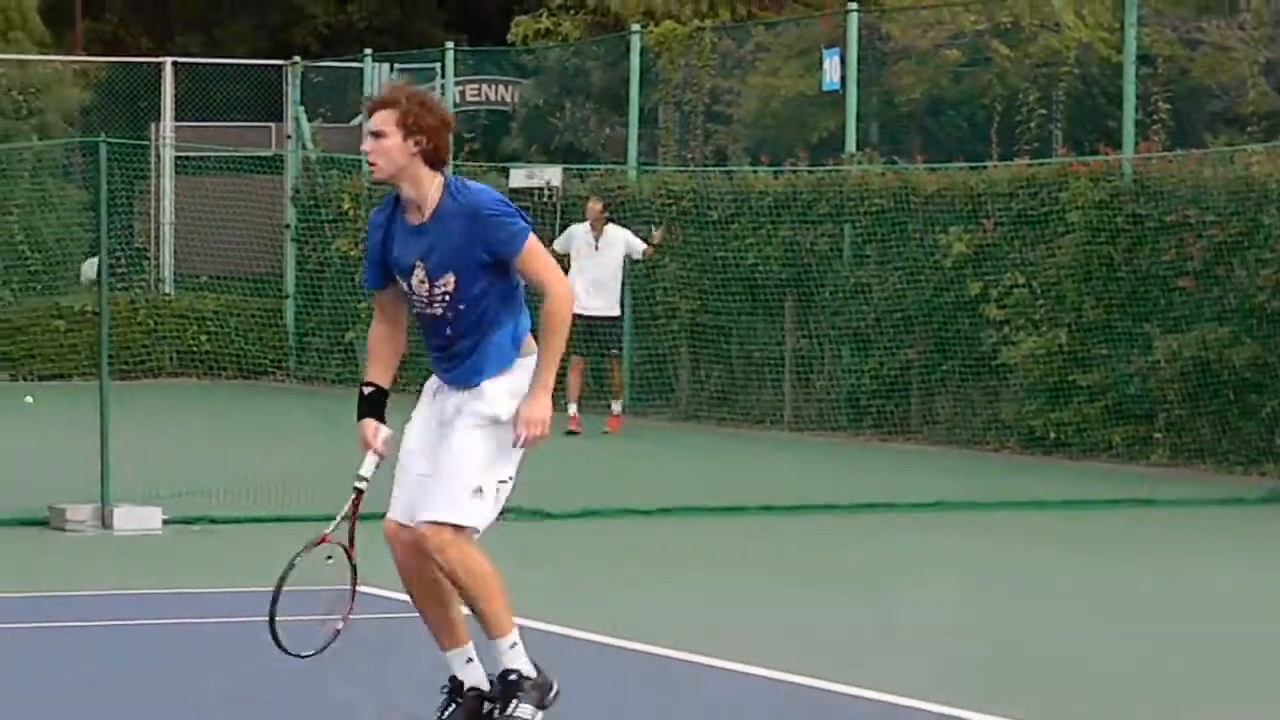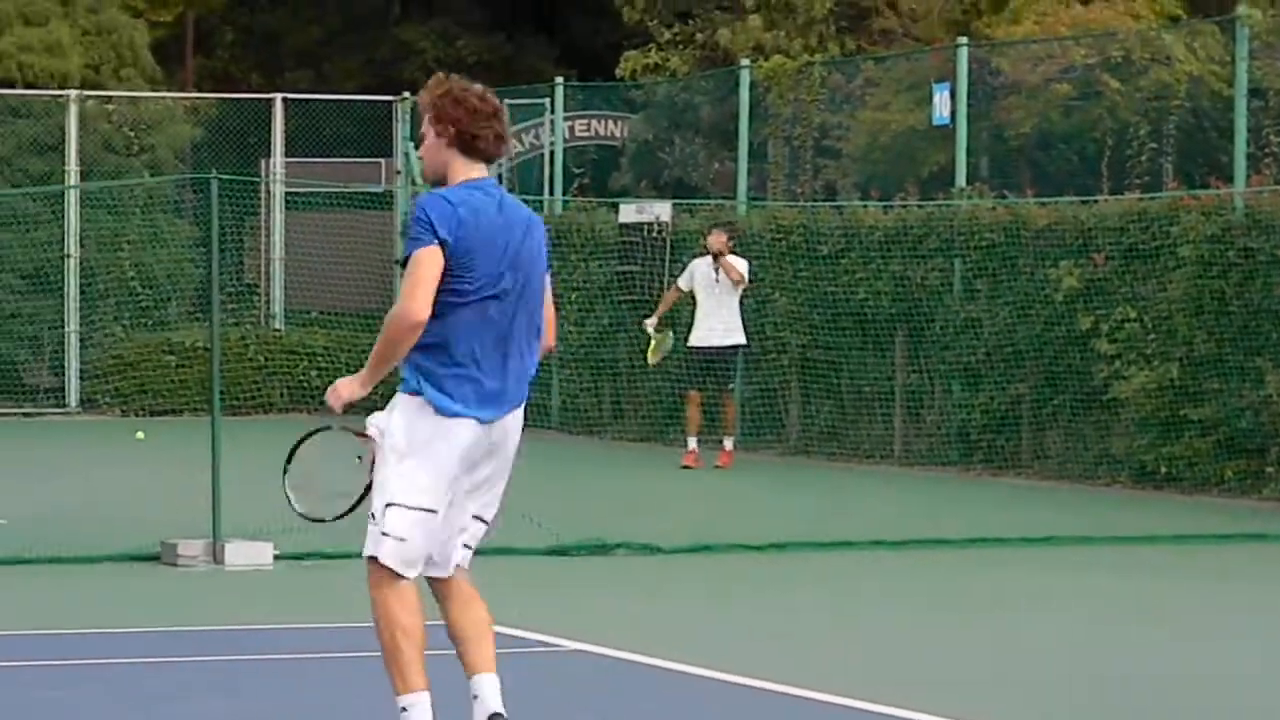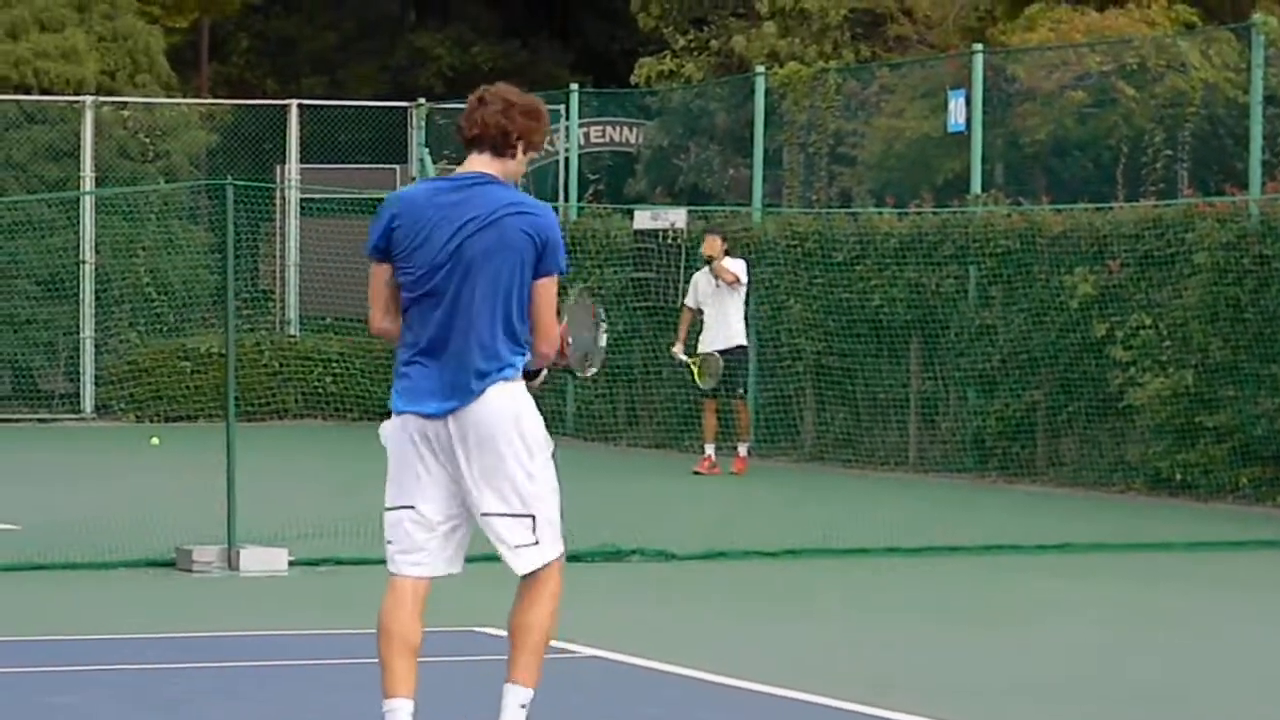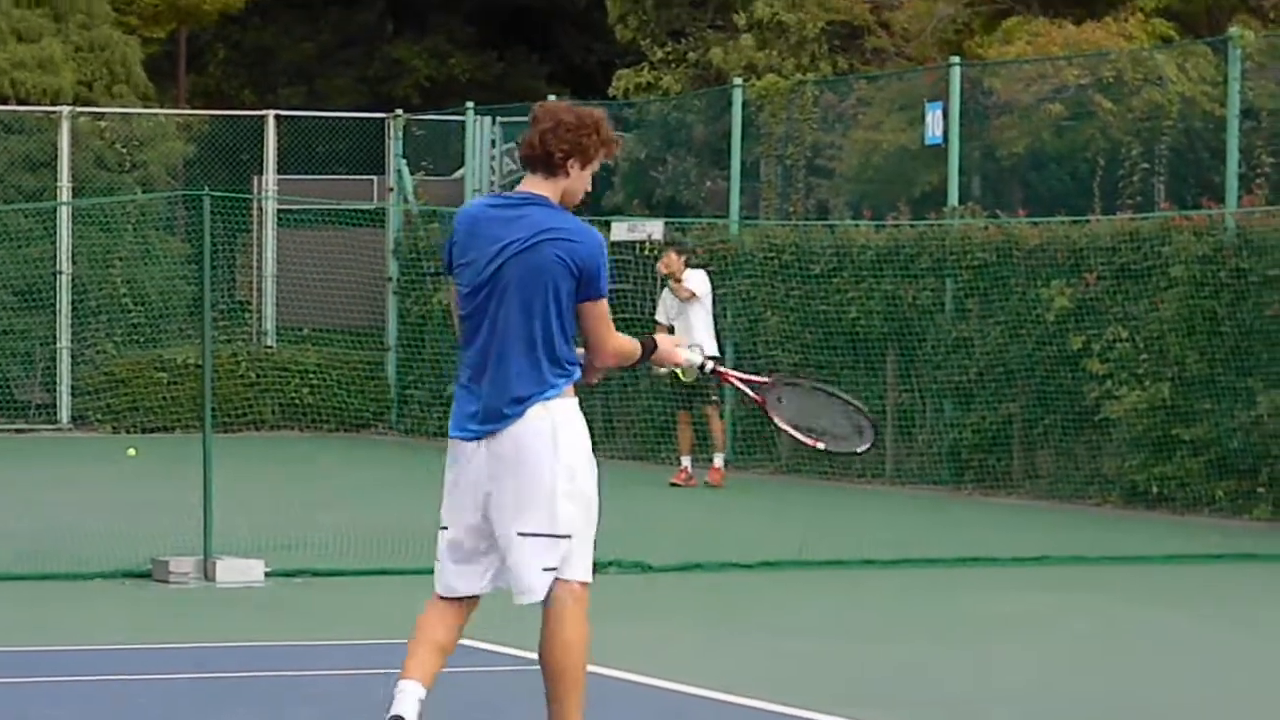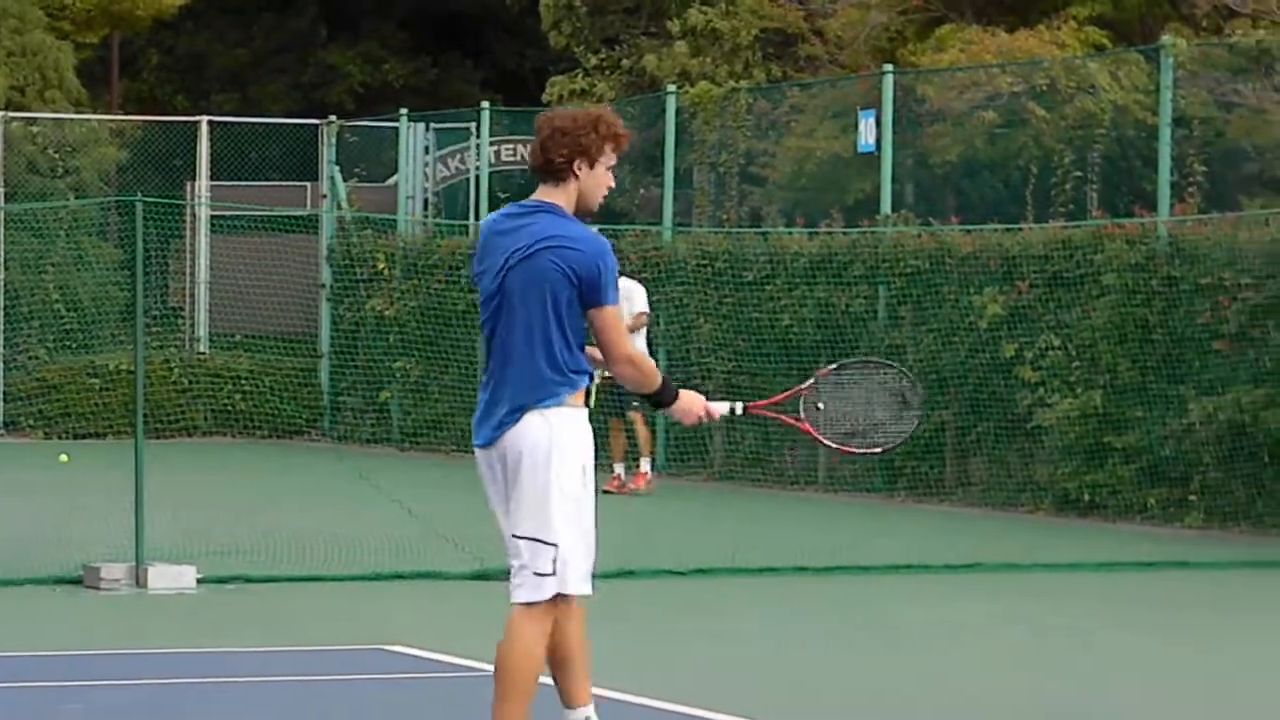
dt=0.4s
person 1, frame 1
left shoulder: (480, 209)
right shoulder: (388, 228)
left elbow: (557, 291)
right elbow: (390, 318)
left wrist: (541, 392)
right wrist: (373, 406)
left hip: (501, 386)
right hip: (446, 388)
left knee: (441, 537)
right knee: (403, 536)
person 1, frame 2
left shoulder: (437, 208)
right shoulder: (530, 221)
left elbow: (415, 311)
right elbow: (546, 335)
left wrist: (363, 380)
left hip: (436, 411)
right hip: (503, 418)
left knee: (391, 573)
right knee: (448, 573)
person 1, frame 3
left shoulder: (400, 207)
right shoulder: (535, 220)
left elbow: (381, 320)
right elbow: (546, 343)
right wrist: (528, 367)
left hip: (417, 411)
right hip: (496, 407)
left knee: (408, 578)
right knee: (542, 570)
person 1, frame 4
left shoulder: (467, 221)
right shoulder: (581, 243)
right elbow: (603, 352)
right wrist: (654, 351)
left hip: (472, 425)
right hip: (542, 424)
left knee: (453, 590)
right knee: (565, 592)
person 1, frame 5
left shoulder: (492, 230)
right shoulder: (586, 249)
right elbow: (623, 360)
left wrist: (591, 356)
right wrist: (674, 399)
left hip: (499, 427)
right hip: (549, 428)
left knee: (561, 592)
right knee: (538, 599)
person 2, frame 1
left shoulder: (622, 235)
right shoulder: (575, 231)
left elbow: (645, 253)
right elbow: (552, 252)
left wrist: (654, 244)
left hip: (608, 310)
right hip: (578, 309)
left knee: (614, 362)
right knee: (576, 361)
left ankle: (616, 412)
right ankle: (573, 415)
person 2, frame 2
left shoulder: (739, 263)
right shoulder: (697, 265)
left elbow: (738, 280)
right elbow: (676, 290)
left wrist: (718, 255)
right wrist: (656, 315)
left hip: (727, 341)
right hip: (699, 341)
left knee: (727, 396)
right knee: (693, 396)
left ankle: (728, 448)
right ankle: (692, 450)
person 2, frame 3
left shoulder: (738, 264)
right shoulder: (698, 277)
left elbow: (729, 278)
right elbow: (689, 309)
left wrist: (711, 258)
right wrist: (680, 341)
left hip: (733, 345)
right hip: (707, 348)
left knee: (738, 401)
right knee: (708, 403)
left ankle: (742, 453)
right ankle: (709, 457)
person 2, frame 4
left shoulder: (699, 275)
right shoulder: (666, 293)
left elbow: (685, 294)
right elbow: (663, 327)
left wrist: (667, 277)
left hip: (704, 354)
left knee: (711, 408)
right knee: (683, 415)
left ankle: (718, 465)
right ankle: (685, 469)
person 2, frame 5
left shoulder: (631, 288)
left elbow: (642, 319)
left knee: (635, 416)
right knee: (615, 423)
left ankle: (645, 472)
right ankle: (618, 476)
